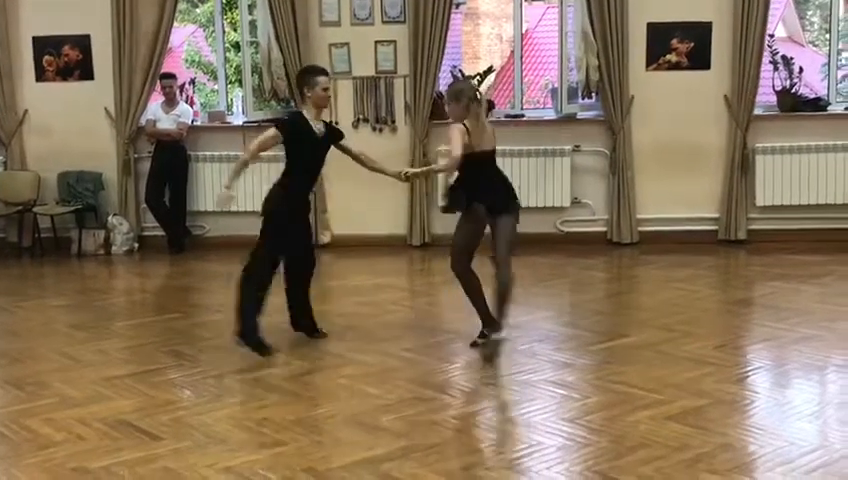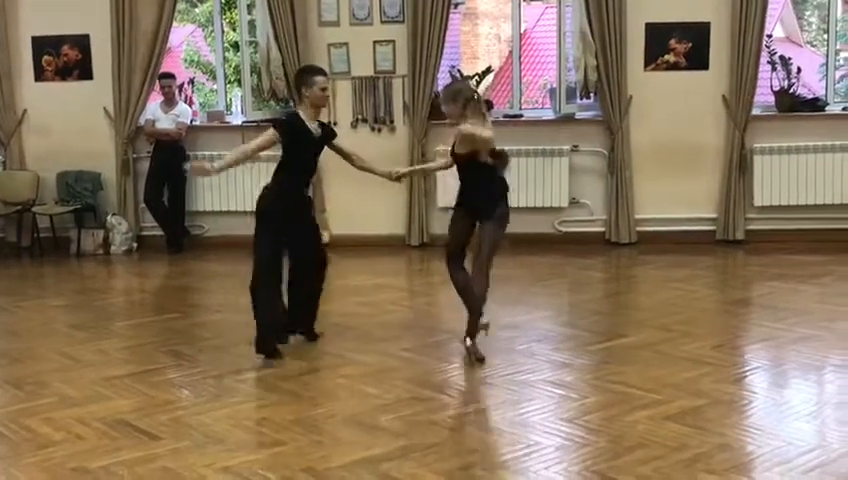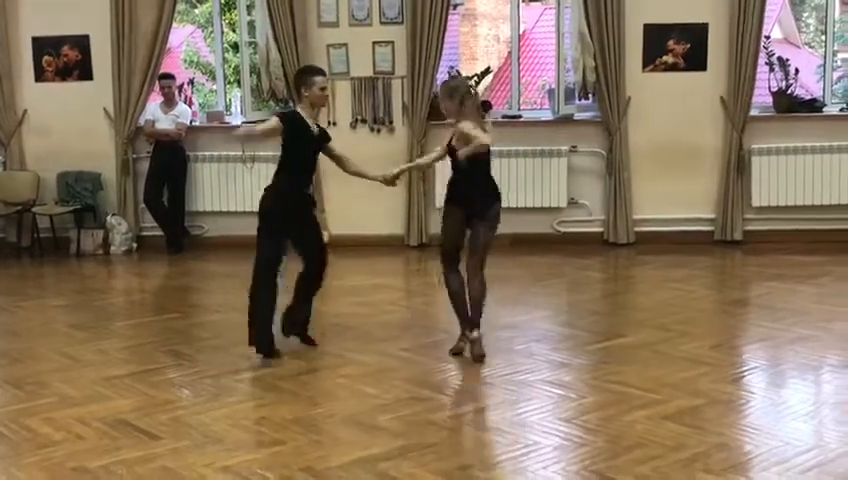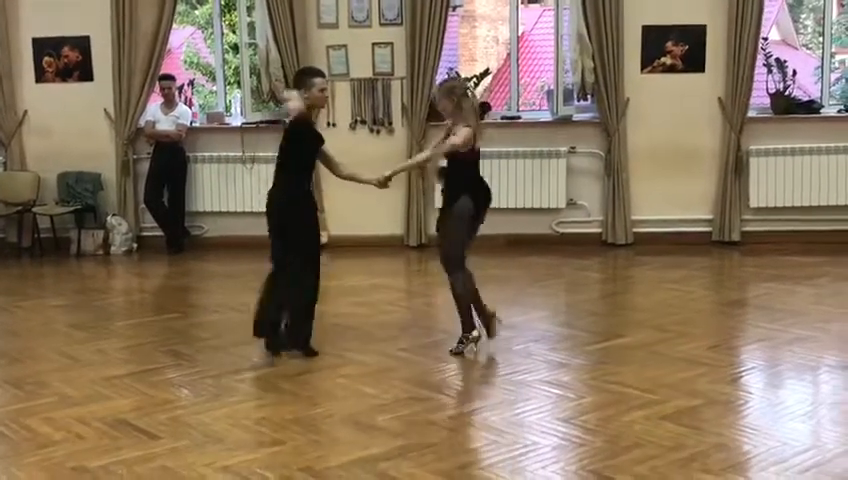
dt=0.1s
person 1, frame 1
left shoulder: (328, 129)
right shoulder: (293, 123)
left elbow: (357, 156)
right elbow: (253, 151)
left wrist: (392, 173)
right wrist: (229, 185)
left hip: (298, 203)
right hip: (286, 204)
left knee: (302, 263)
right knee: (265, 262)
person 1, frame 2
left shoulder: (322, 129)
right shoulder: (290, 123)
left elbow: (349, 156)
right elbow: (253, 148)
left wrist: (382, 172)
right wrist: (216, 167)
left hip: (298, 204)
right hip: (276, 202)
left knee: (314, 262)
right knee: (267, 269)
left ankle: (300, 322)
right ankle: (267, 337)
person 1, frame 3
left shoulder: (317, 131)
right shoulder: (291, 120)
left elbow: (343, 162)
right elbow: (263, 129)
left wrist: (377, 177)
right wrist: (249, 130)
left hip: (301, 203)
right hip: (279, 202)
left knee: (315, 262)
right knee: (267, 268)
left ankle: (295, 322)
right ankle: (262, 338)
person 1, frame 4
left shoulder: (312, 131)
right shoulder: (298, 122)
left elbow: (334, 166)
right elbow: (293, 111)
left wrist: (368, 180)
right wrist: (294, 103)
left hip: (299, 202)
right hip: (287, 202)
left knee: (301, 265)
right knee: (296, 266)
person 2, frame 1
left shoulder: (458, 129)
right shoulder: (487, 126)
left elbow: (456, 161)
left wrist: (431, 170)
right wrist: (420, 171)
left hip: (479, 202)
right hip: (504, 198)
left knee: (460, 263)
right knee: (502, 261)
left ankle: (490, 323)
right ankle: (496, 324)
person 2, frame 2
left shoulder: (464, 131)
right shoulder: (479, 126)
left elbow: (488, 136)
right elbow: (449, 162)
left wrist: (486, 154)
right wrist: (411, 170)
left hip: (470, 202)
right hip: (495, 202)
left knee: (454, 260)
right knee: (481, 268)
left ankle: (475, 325)
right ankle: (474, 329)
person 2, frame 3
left shoulder: (464, 128)
right shoulder: (475, 125)
left elbow: (483, 141)
right elbow: (438, 154)
left wrist: (465, 153)
right wrist: (406, 167)
left hip: (461, 200)
right hip: (487, 202)
left knee: (450, 263)
right knee: (475, 268)
left ankle: (469, 329)
right ankle: (471, 329)
person 2, frame 4
left shoulder: (467, 130)
right shoulder: (452, 126)
left elbow: (441, 151)
right elbow: (431, 155)
right wrist: (395, 171)
left hip: (467, 198)
right hip: (459, 197)
left knee: (454, 261)
right knee: (454, 261)
left ankle: (468, 330)
right ankle: (483, 315)
person 3, frame 1
left shoulder: (185, 109)
right shoulder: (153, 107)
left elbow: (179, 135)
right elbow: (148, 131)
left wrist: (158, 134)
right wrist: (169, 131)
left hip: (177, 153)
right hip: (159, 153)
left knee: (177, 198)
right knee: (152, 197)
left ankle: (176, 238)
right ankle: (178, 231)
person 3, frame 2
left shoulder: (184, 109)
right shoulder: (152, 107)
left elbow: (178, 135)
right elbow: (147, 130)
left wrist: (157, 134)
right wrist: (168, 131)
left hip: (176, 153)
right hip: (158, 153)
left knee: (176, 197)
right knee: (150, 197)
left ankle: (175, 238)
right ankle: (177, 231)
person 3, frame 3
left shoulder: (184, 109)
right shoulder: (152, 107)
left elbow: (178, 135)
right elbow: (147, 131)
left wrist: (157, 134)
right wrist: (168, 132)
left hip: (175, 154)
right hip: (158, 153)
left knee: (176, 198)
right knee: (150, 197)
left ankle: (175, 238)
right ankle: (176, 231)
person 3, frame 4
left shoulder: (184, 110)
right shoulder: (153, 108)
left elbow: (179, 136)
right elbow: (147, 132)
left wrist: (157, 135)
right wrist: (168, 132)
left hip: (176, 155)
right hip: (158, 154)
left knee: (176, 198)
right knee: (150, 198)
left ankle: (175, 239)
right ankle: (177, 232)
